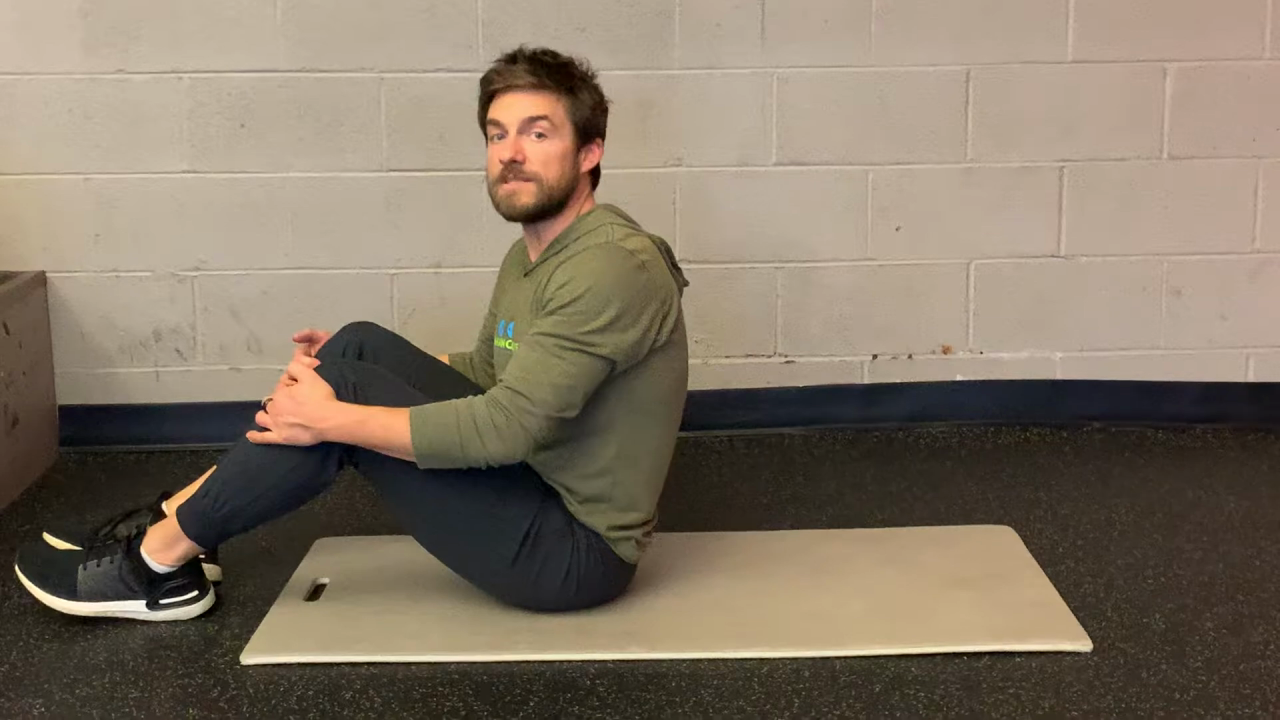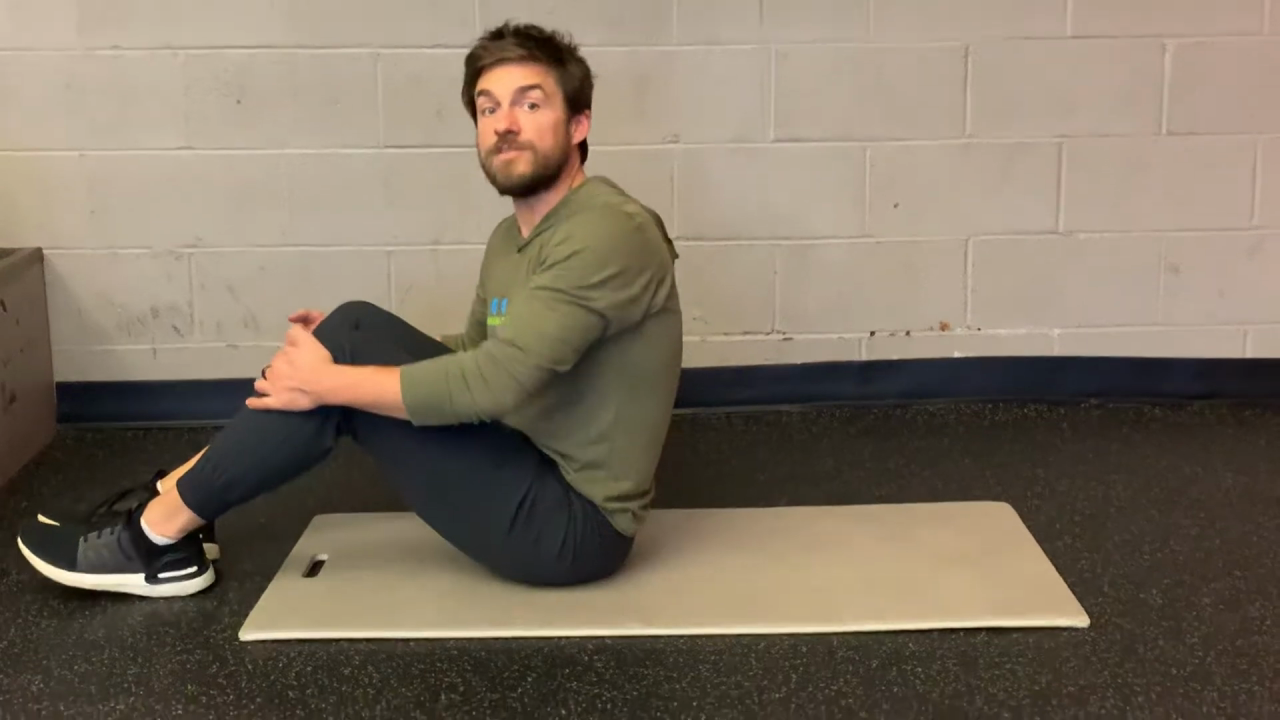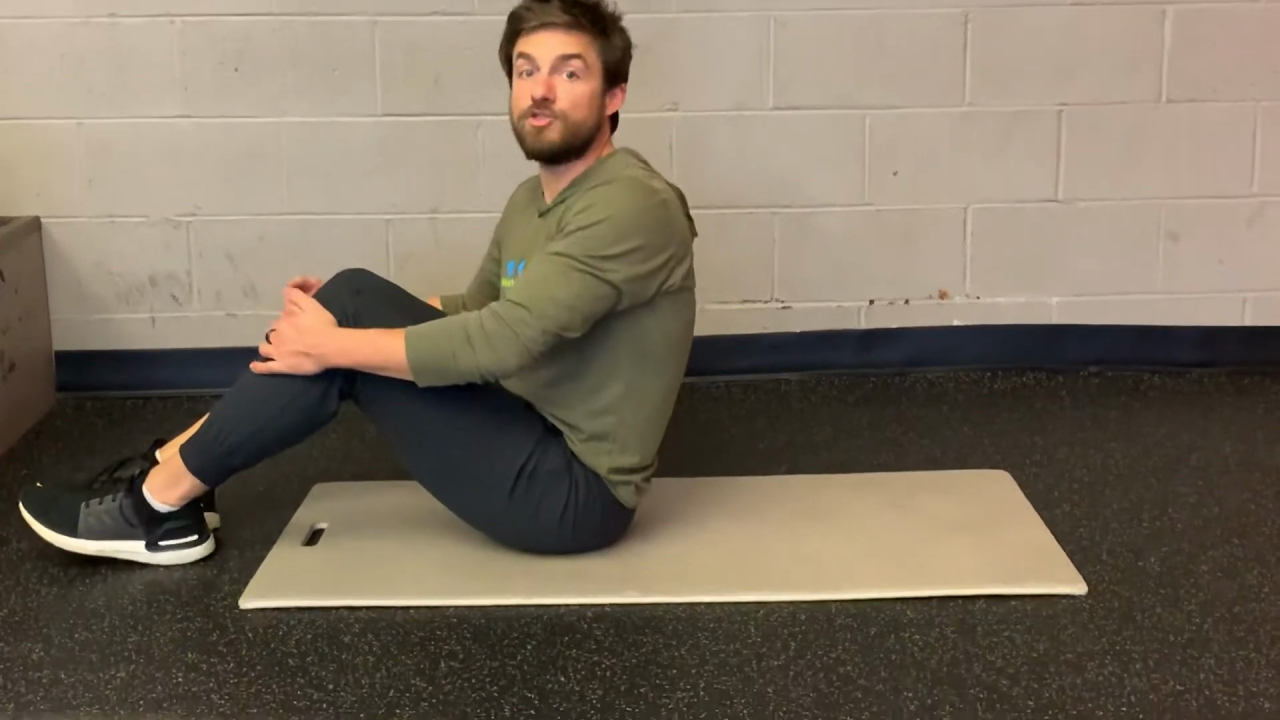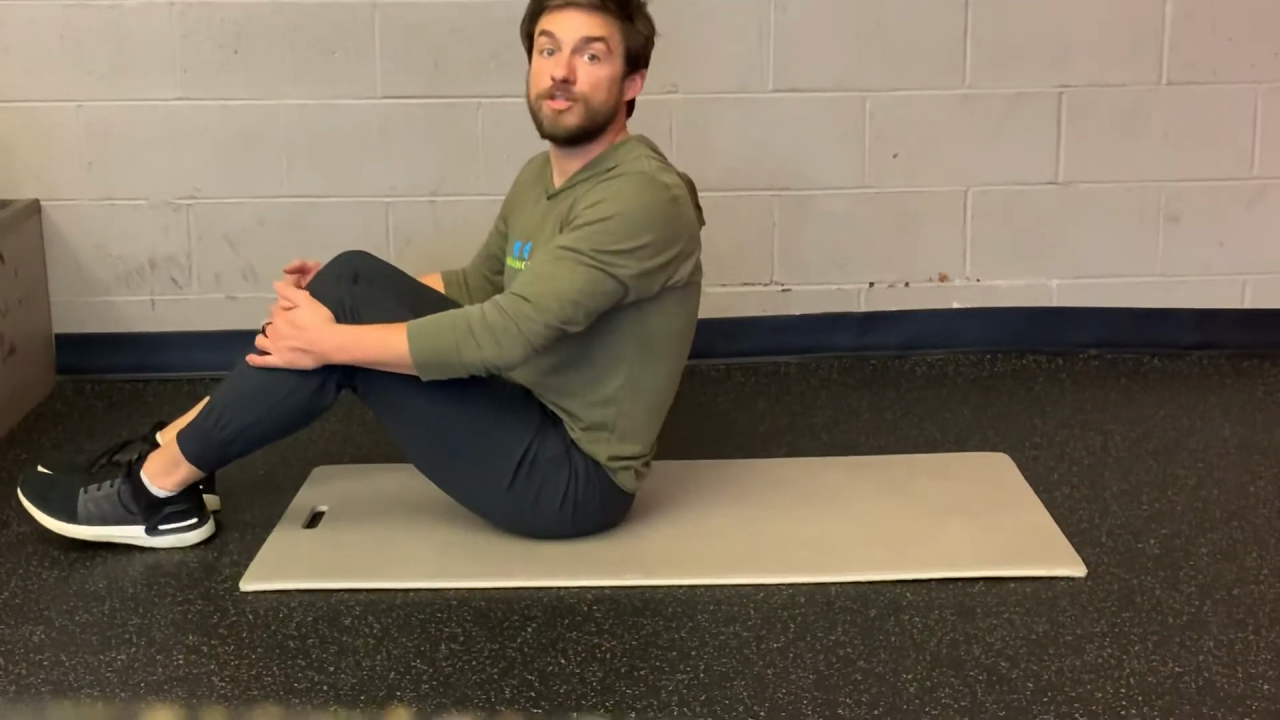
dt=0.4s
person 1, frame 1
left shoulder: (611, 267)
right shoulder: (532, 255)
left elbow: (505, 427)
right elbow: (489, 370)
left wrist: (333, 418)
right wrist: (350, 366)
left hip: (573, 550)
right hip: (540, 493)
left knee: (348, 390)
right knee: (362, 345)
left ankle: (155, 562)
right ankle: (177, 518)
person 1, frame 2
left shoulder: (608, 232)
right shoulder: (512, 237)
left elbow: (496, 381)
right elbow: (477, 353)
left wrist: (330, 380)
right wrist: (342, 345)
left hip: (572, 522)
right hip: (541, 473)
left knee: (345, 363)
right knee: (356, 326)
left ankle: (155, 537)
right ankle: (172, 498)
person 1, frame 3
left shoulder: (632, 207)
right shoulder: (533, 200)
left elbow: (500, 340)
right elbow: (479, 309)
left wrist: (332, 345)
right wrist: (345, 315)
left hip: (574, 492)
right hip: (542, 439)
left knee: (344, 351)
right knee: (354, 295)
left ankle: (158, 502)
right ankle: (172, 466)
person 1, frame 4
left shoulder: (643, 199)
right shoulder: (541, 177)
left elbow: (504, 332)
right elbow: (480, 286)
left wrist: (332, 339)
right wrist: (344, 296)
left hip: (572, 478)
right hip: (540, 420)
left knee: (346, 318)
right knee: (352, 276)
left ankle: (157, 487)
right ankle: (173, 451)
